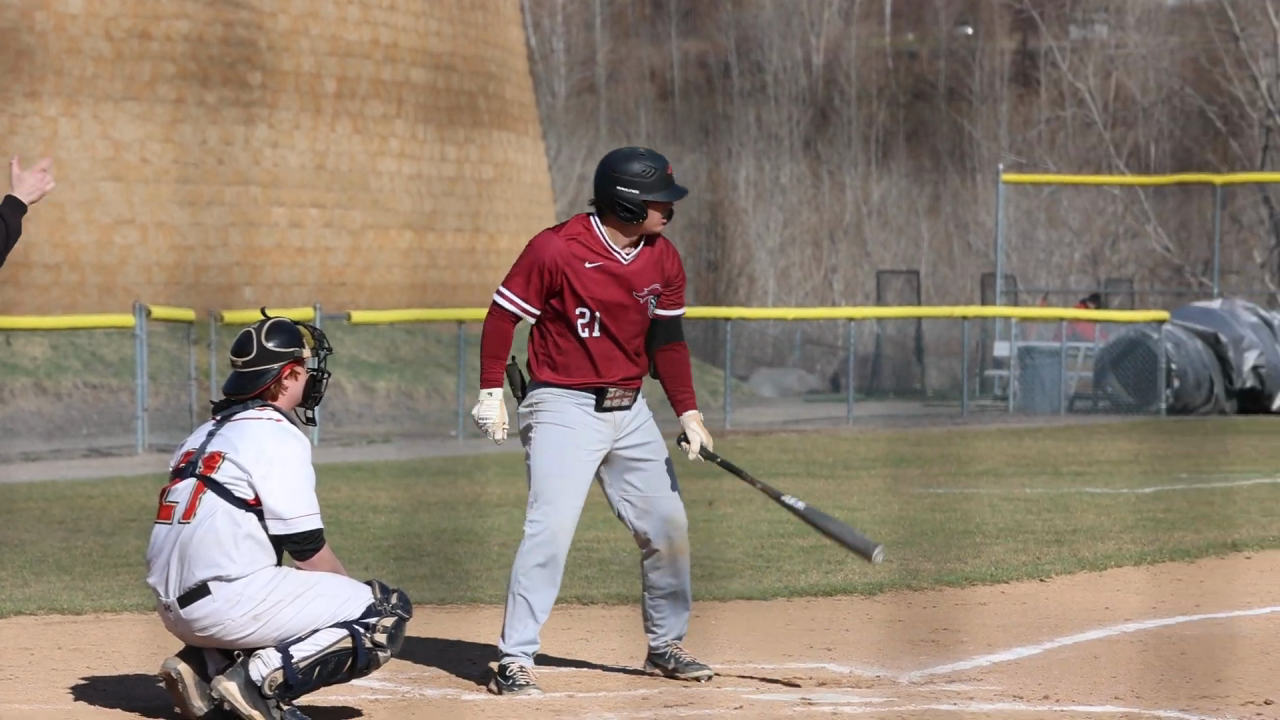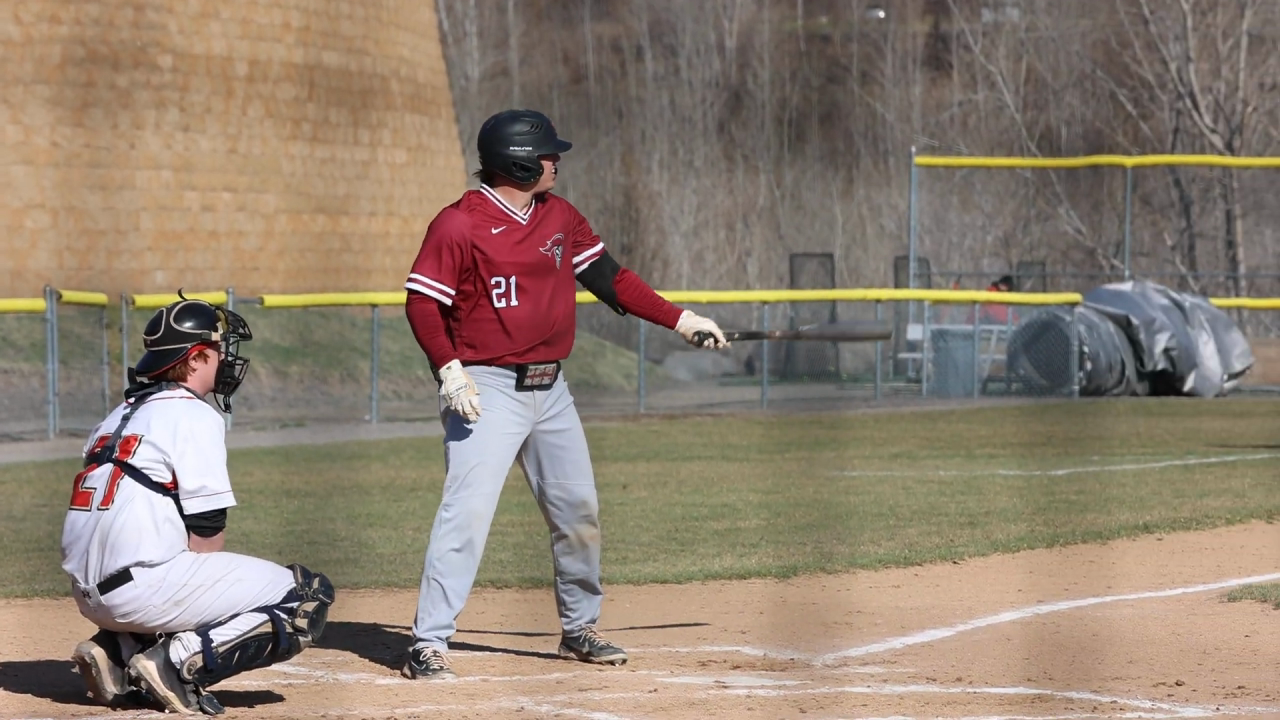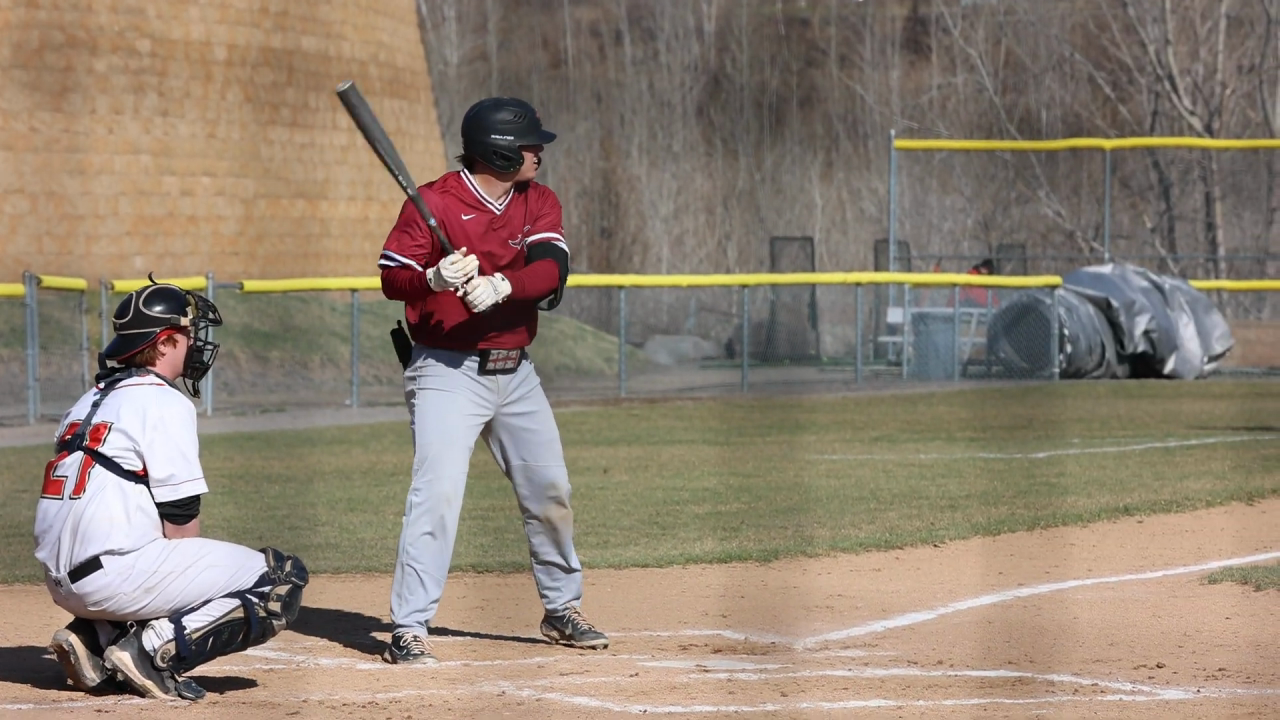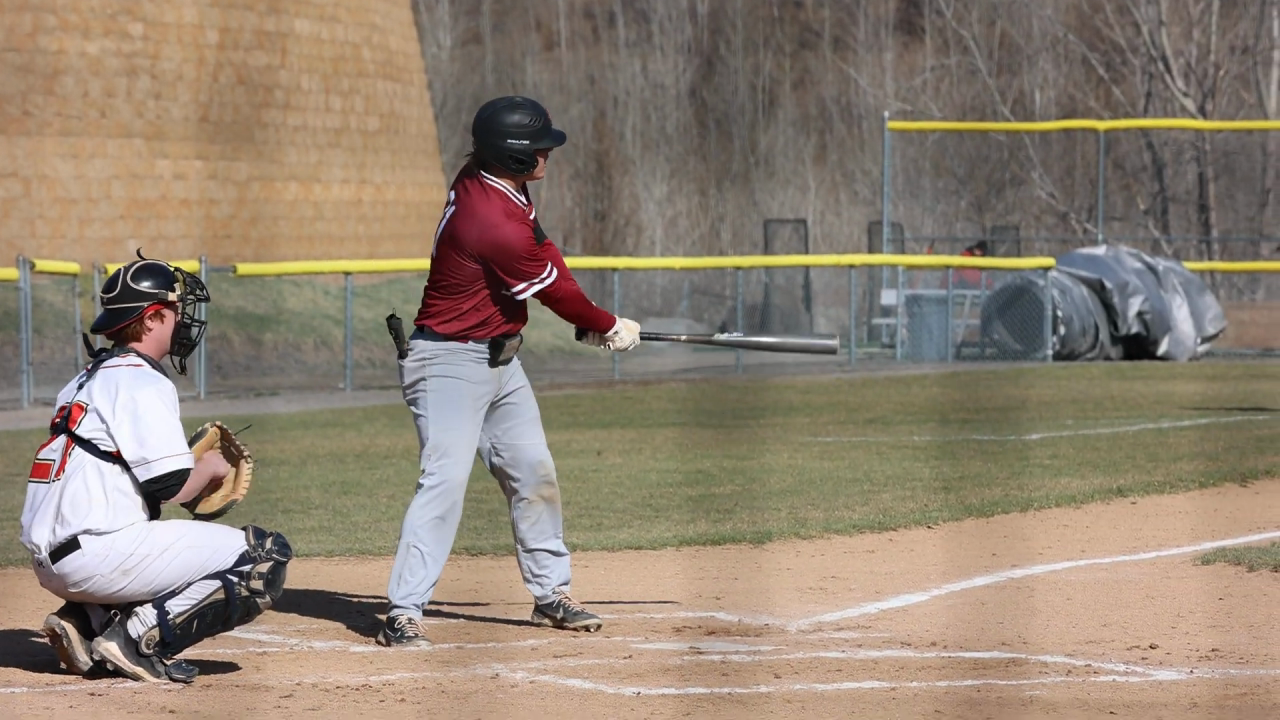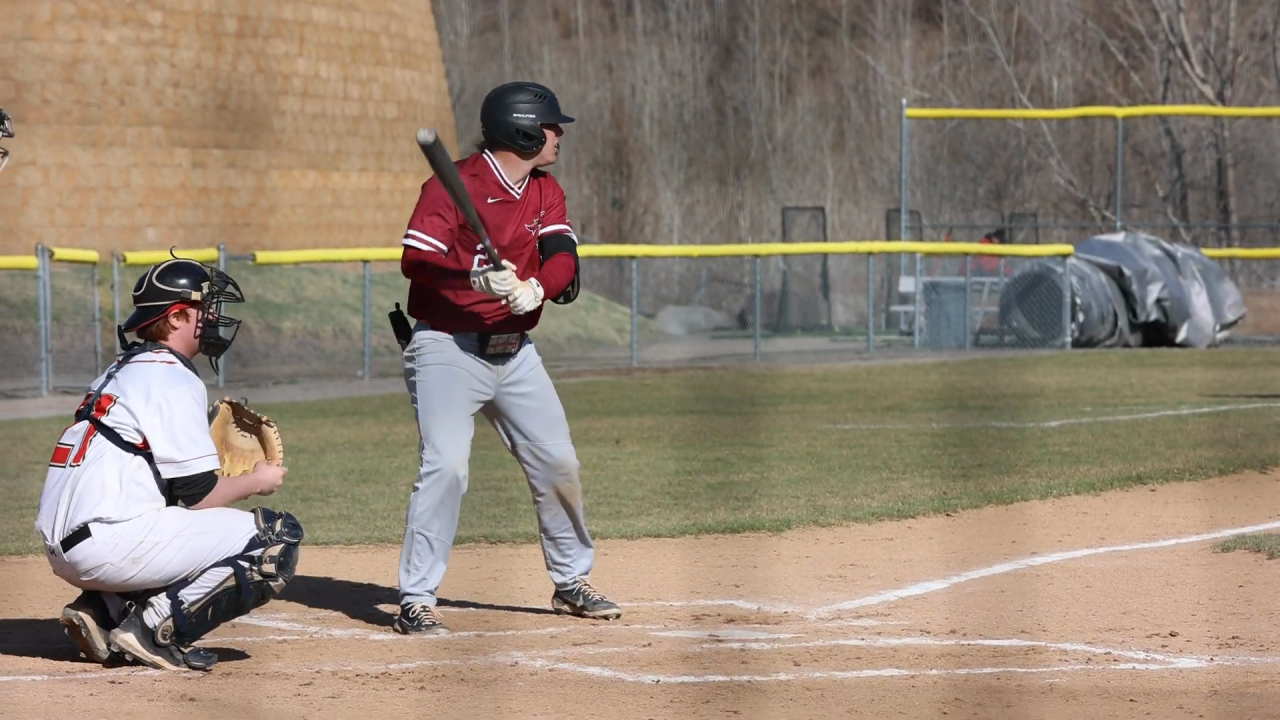
dt=0.7s
person 1, frame 1
left shoulder: (664, 258)
right shoulder: (557, 249)
left elbow: (667, 340)
right elbow: (503, 316)
left wrist: (689, 413)
right wrist: (492, 391)
left hip: (630, 410)
right hip: (563, 408)
left knee: (668, 526)
right knee: (550, 528)
left ankle: (665, 645)
right ankle: (513, 658)
person 1, frame 2
left shoulder: (559, 214)
right shoulder: (459, 223)
left elbow: (609, 277)
right elbow: (421, 304)
left wrist: (679, 318)
right wrist: (450, 370)
left hip: (550, 389)
right hip: (486, 389)
left knee: (578, 510)
right knee: (466, 512)
left ankle: (578, 628)
right ankle: (428, 642)
person 1, frame 3
left shoulder: (541, 202)
right shoulder: (432, 202)
left elbow: (551, 273)
right elbow: (392, 278)
left wrist: (500, 285)
right wrist: (436, 276)
left hip: (516, 370)
right hip: (447, 371)
left knee: (549, 491)
right knee: (437, 495)
left ankle: (562, 609)
right ankle: (408, 628)
person 1, frame 4
left shoulder: (499, 184)
right shoulder: (494, 224)
left elbow: (542, 248)
right elbow: (551, 290)
left wrist: (594, 318)
right wrist: (610, 327)
left hip: (500, 356)
right hip: (450, 361)
left knee: (534, 473)
right knee: (446, 479)
left ankle: (551, 594)
right ankle: (404, 611)
person 1, frame 5
left shoulder: (547, 191)
right shoulder: (454, 185)
left elbow: (566, 268)
right elbow: (415, 262)
left wrist: (536, 286)
right wrist: (479, 277)
left hip: (515, 353)
right hip: (447, 349)
left knee: (558, 465)
right knee: (446, 468)
left ankle: (571, 582)
right ankle: (416, 599)
person 2, frame 1
left shoulder: (208, 431)
right shoulder: (278, 435)
right elbow: (306, 549)
right wrist: (349, 591)
left hip: (174, 606)
right hip: (224, 601)
right knee: (388, 612)
left ankle: (203, 666)
right ankle: (258, 679)
person 2, frame 2
left shoulder: (120, 414)
right shoulder: (194, 415)
right elbow: (206, 530)
right wrist: (205, 592)
left hip: (89, 593)
right hip: (140, 585)
right knee: (309, 597)
left ankle: (117, 650)
right ankle: (177, 662)
person 2, frame 3
left shoulder: (92, 399)
right shoulder: (165, 402)
left elbow: (102, 498)
right elbow: (180, 519)
right wrist: (191, 570)
left hip: (63, 580)
right hip: (113, 574)
right knee: (284, 579)
left ankle: (95, 639)
right ankle: (151, 650)
person 2, frame 4
left shoulder: (89, 377)
right shoulder: (141, 382)
right elbow: (172, 487)
left wrist: (189, 467)
right wrist: (210, 467)
left hip: (52, 559)
right hip: (93, 553)
right knee: (267, 557)
left ankle: (86, 623)
right ankle: (138, 638)
person 2, frame 5
left shoulder: (122, 370)
right shoulder: (173, 378)
right elbow: (197, 495)
left wrist: (234, 477)
right wrist: (254, 480)
right hip: (106, 542)
right knee: (276, 540)
left ankle: (104, 611)
right ankle: (154, 627)
